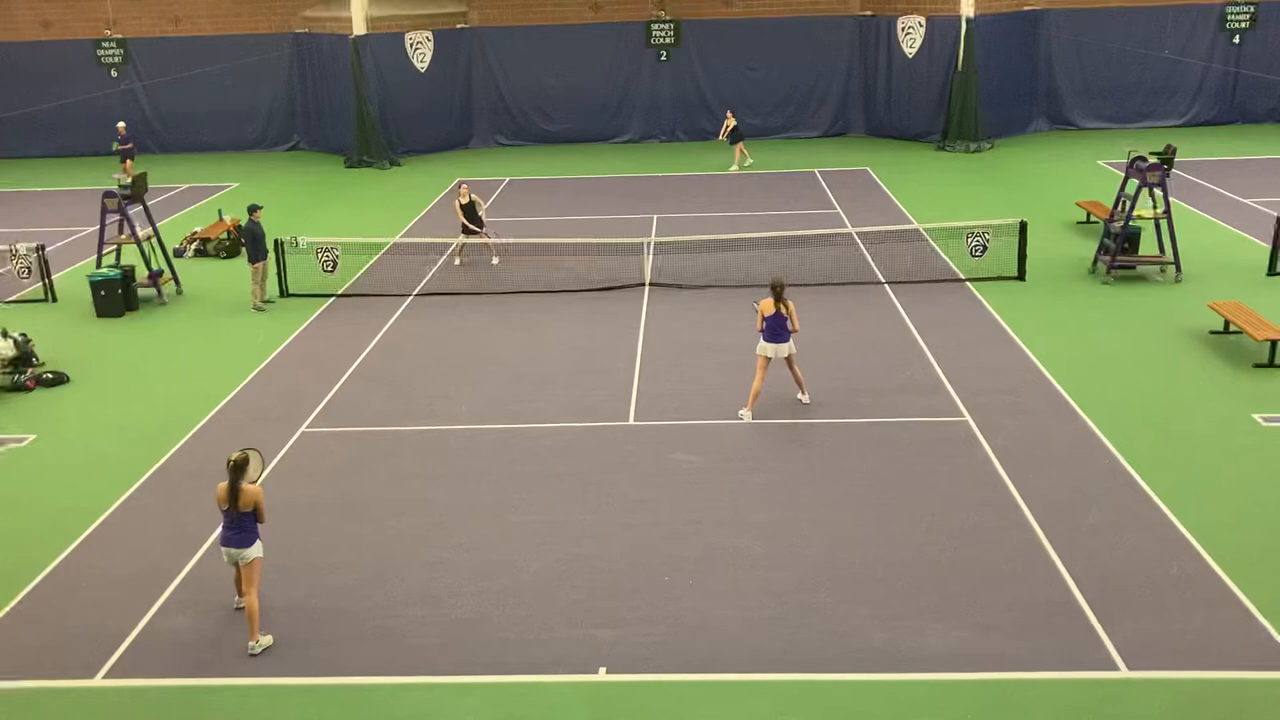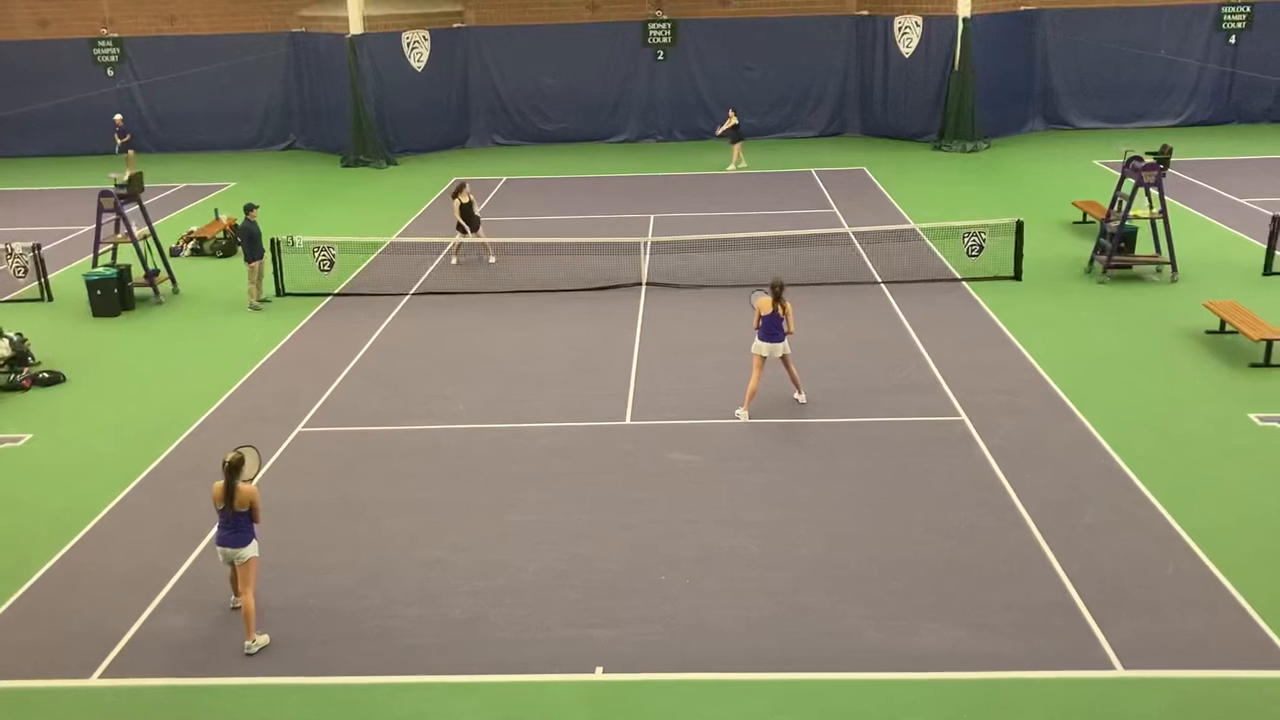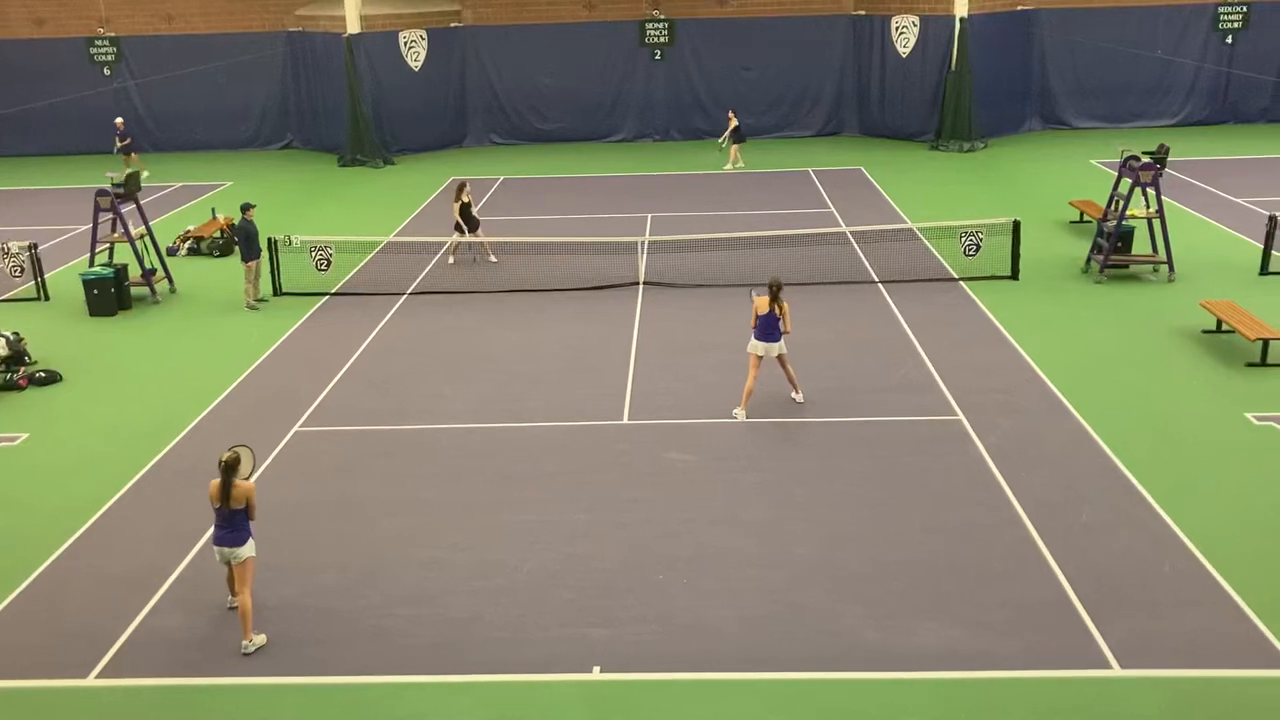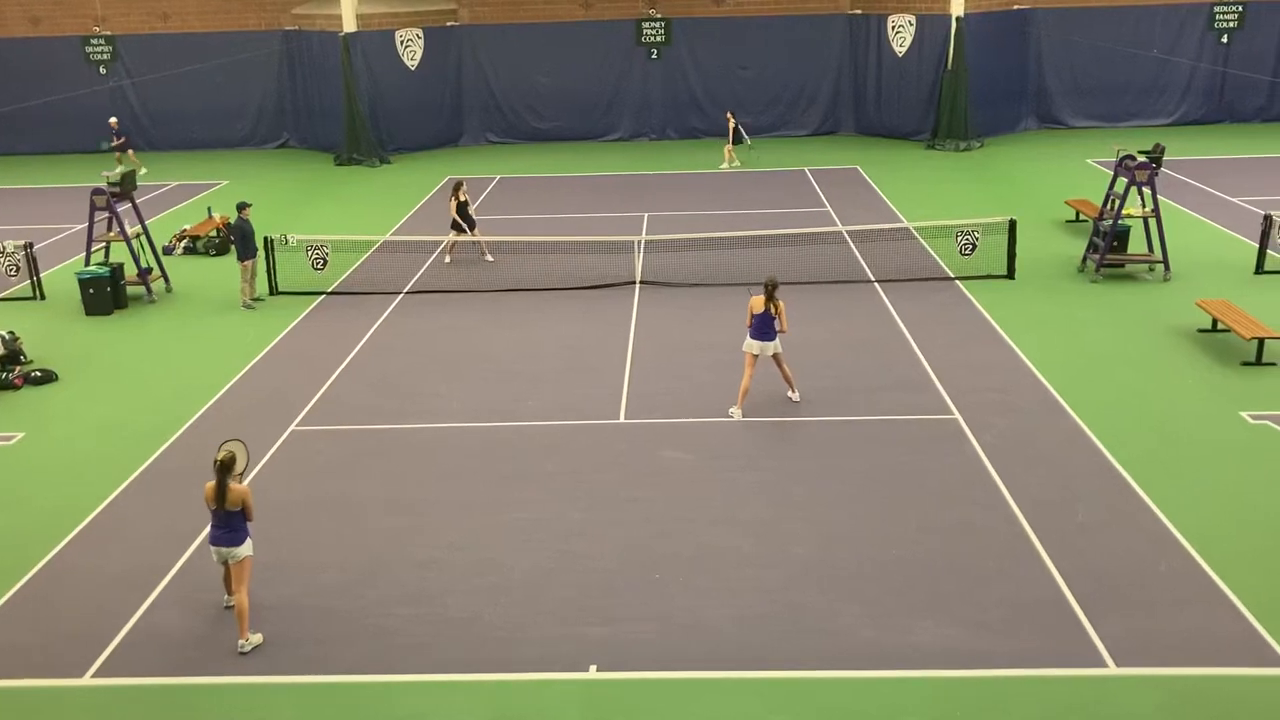
dt=0.3s
person 1, frame 1
left shoulder: (220, 489)
right shoulder: (255, 491)
right elbow: (261, 519)
left hip: (227, 544)
right hip: (248, 545)
left knee: (239, 570)
right knee: (252, 592)
left ankle: (239, 598)
right ankle: (255, 641)
person 1, frame 2
left shoulder: (216, 488)
right shoulder: (250, 491)
right elbow: (256, 519)
left hip: (222, 543)
right hip: (244, 544)
left knee: (234, 569)
right knee: (248, 592)
left ankle: (236, 598)
right ankle: (251, 640)
person 1, frame 3
left shoulder: (213, 486)
right shoulder: (247, 487)
right elbow: (252, 516)
left hip: (219, 543)
right hip: (240, 543)
left knee: (231, 569)
right knee: (244, 591)
left ankle: (233, 598)
right ankle: (248, 640)
person 1, frame 4
left shoulder: (208, 489)
right shoulder: (242, 491)
right elbow: (250, 517)
left hip: (216, 543)
right hip: (238, 543)
left knee: (228, 568)
right knee: (241, 590)
left ankle: (229, 597)
right ankle: (244, 639)
